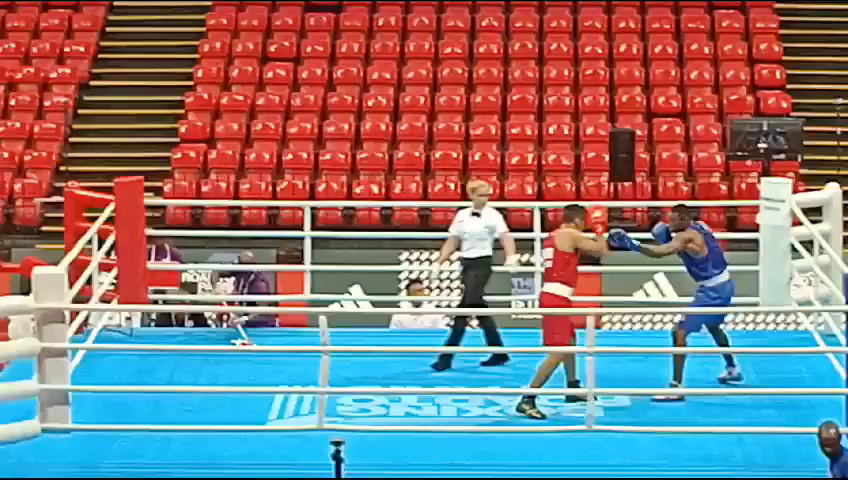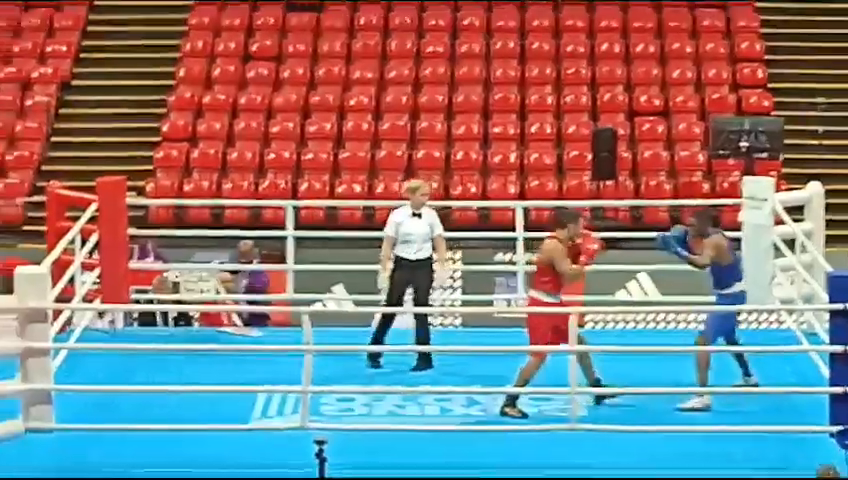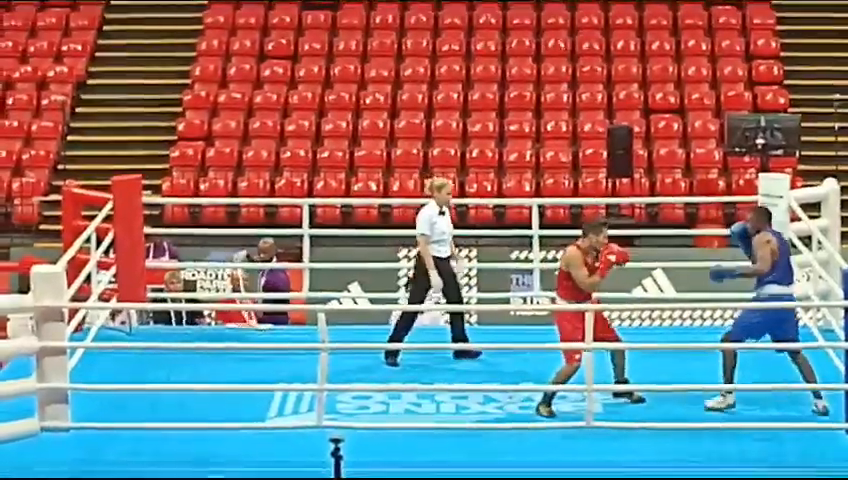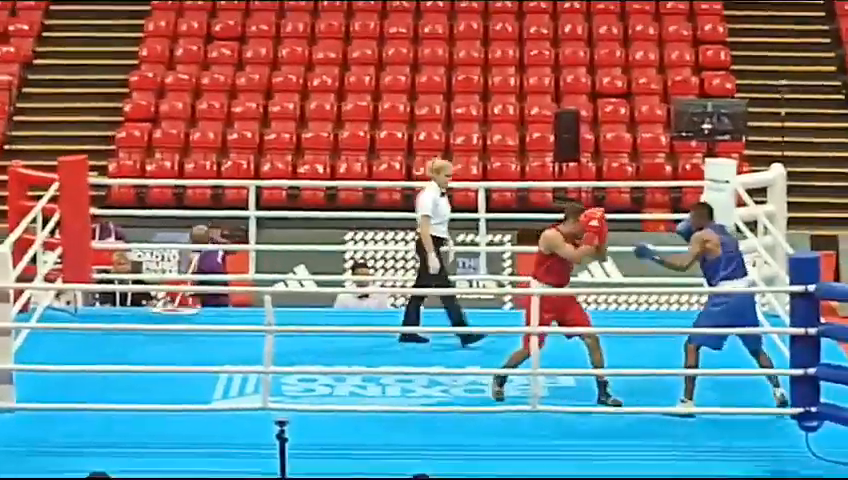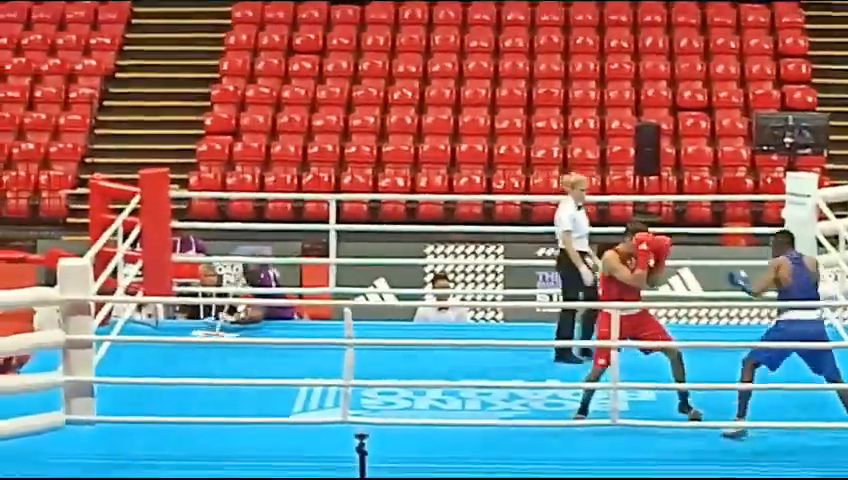
dt=0.5s
person 1, frame 1
left shoulder: (686, 236)
right shoulder: (699, 226)
left elbow: (661, 251)
left wrist: (631, 243)
right wrist: (669, 239)
left hip: (714, 290)
right hip: (722, 285)
left knee: (680, 331)
right knee: (712, 325)
left ankle: (676, 387)
right ankle: (732, 368)
person 1, frame 2
left shoulder: (713, 241)
right shoulder: (716, 238)
left elbow: (703, 263)
right elbow: (702, 260)
left wrist: (677, 251)
right wrist: (684, 246)
left hip: (730, 296)
right hip: (733, 294)
left knee: (703, 341)
right knee: (729, 337)
left ankle: (702, 397)
right ankle: (749, 377)
person 1, frame 3
left shoulder: (760, 238)
right shoulder: (780, 239)
left elbow: (763, 269)
left wrist: (732, 272)
right wrist: (745, 244)
left hip: (767, 299)
right hip: (786, 298)
left knee: (729, 341)
right knee: (794, 351)
left ankle: (727, 396)
right ankle: (819, 400)
person 1, frame 4
left shoulder: (701, 236)
right shoulder: (727, 234)
left elbow: (683, 265)
left wrist: (652, 255)
left hip: (724, 297)
right hip: (744, 294)
left knee: (692, 346)
right knee: (755, 348)
left ankle: (687, 402)
right ankle: (777, 389)
person 1, frame 5
left shoulder: (777, 263)
right shoulder: (812, 262)
left elbow: (757, 292)
left wrist: (741, 282)
left hip: (787, 326)
right hip: (814, 324)
left knee: (748, 365)
left ankle: (739, 422)
person 2, frame 1
left shoulder: (555, 237)
right shoulder: (570, 235)
right elbow: (602, 251)
left wrist: (590, 237)
right wrist: (599, 229)
left hip: (555, 296)
right hip: (556, 297)
left knee: (569, 342)
right knee: (557, 351)
left ankle: (573, 389)
right ankle: (527, 400)
person 2, frame 2
left shoulder: (562, 243)
right shoulder: (554, 246)
left elbow: (568, 266)
right elbow: (571, 277)
left wrist: (580, 250)
right wrist: (587, 255)
left hip: (554, 302)
right hip: (541, 304)
left knee: (579, 343)
right knee: (538, 356)
left ankle: (597, 389)
right ankle: (509, 403)
person 2, frame 3
left shoulder: (590, 252)
right shoulder: (573, 254)
left elbow: (594, 275)
right elbow: (588, 286)
left wrist: (612, 259)
right wrist: (606, 264)
right hip: (569, 311)
left knee: (617, 344)
right knee: (575, 362)
left ankle: (621, 388)
right ankle: (545, 402)
person 2, frame 4
left shoulder: (576, 237)
right shoulder: (551, 236)
left elbow: (601, 256)
right elbow: (579, 258)
left wrist: (601, 232)
right wrist: (592, 230)
left hip: (563, 295)
right hip: (540, 296)
left knee: (592, 339)
right knee: (531, 347)
left ankle: (603, 392)
right ankle: (499, 380)
person 2, frame 5
left shoulder: (636, 255)
right shoulder: (611, 257)
left elbow: (653, 281)
right elbow: (636, 283)
left wrist: (661, 257)
right wrist: (644, 254)
left hip: (638, 313)
right hip: (613, 316)
left knee: (674, 352)
right knee: (599, 367)
left ankle: (684, 402)
right ankle: (583, 409)
person 3, frame 1
left shoulder: (493, 215)
right shoulder: (462, 215)
left elbow: (506, 238)
right elbow: (451, 242)
left wrist: (511, 256)
right wrist: (438, 264)
left hip: (481, 265)
right hip: (467, 265)
left knee: (464, 308)
right knee: (478, 309)
left ankle: (447, 358)
right ankle: (499, 353)
person 3, frame 2
left shoulder: (431, 214)
right shoulder: (397, 215)
left elbow: (439, 242)
right elbow: (387, 245)
left wrist: (441, 267)
right wrist: (383, 272)
left hip: (423, 266)
right hip: (402, 265)
left knee: (421, 309)
right knee: (391, 308)
left ankle: (424, 358)
right ankle: (375, 352)
person 3, frame 3
left shoulder: (444, 212)
right shoulder: (426, 214)
right elbow: (423, 246)
left wrist: (455, 260)
right wrist: (432, 273)
left hip: (444, 263)
right hip: (427, 264)
left knee: (457, 303)
right knee: (414, 309)
left ankle: (461, 348)
right ankle: (392, 351)
person 3, frame 4
left shoulder: (441, 193)
right shoulder: (429, 195)
right elbow: (424, 228)
left wrist: (447, 244)
right wrist: (431, 255)
left hip: (434, 244)
right hip: (428, 245)
left knee: (422, 288)
right knee: (445, 289)
left ankle: (408, 332)
right ankle: (464, 334)
person 3, frame 5
left shoulder: (578, 207)
right shoulder: (566, 210)
right elbow: (568, 244)
left wrist: (592, 259)
right wrist: (583, 268)
left hip: (581, 258)
right hip: (569, 261)
left knee: (592, 302)
right knee: (570, 305)
left ankle: (585, 346)
right ankle: (562, 351)
